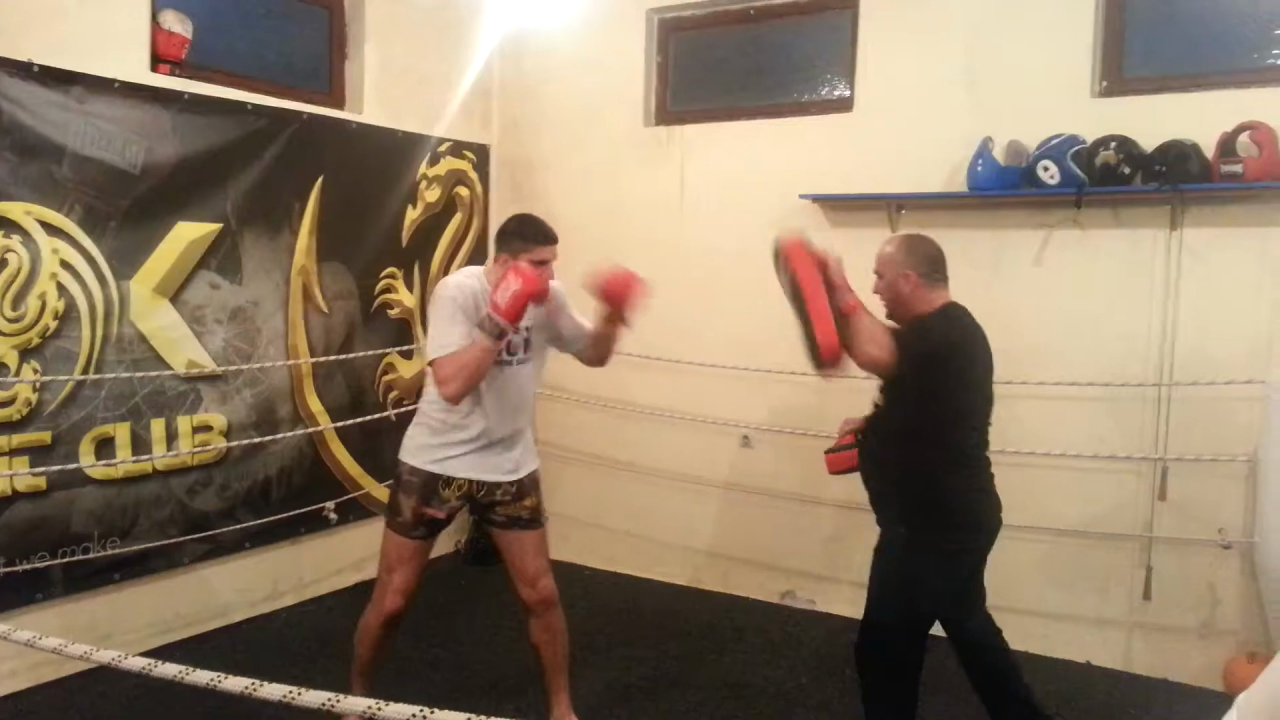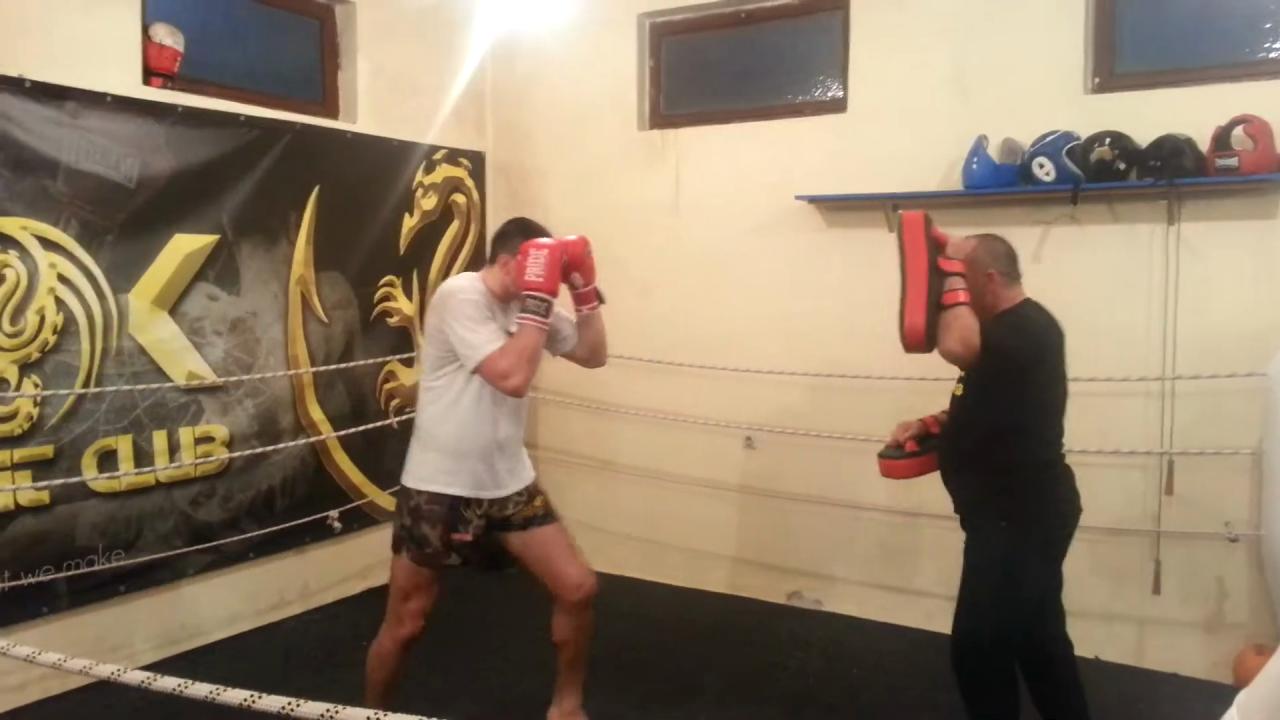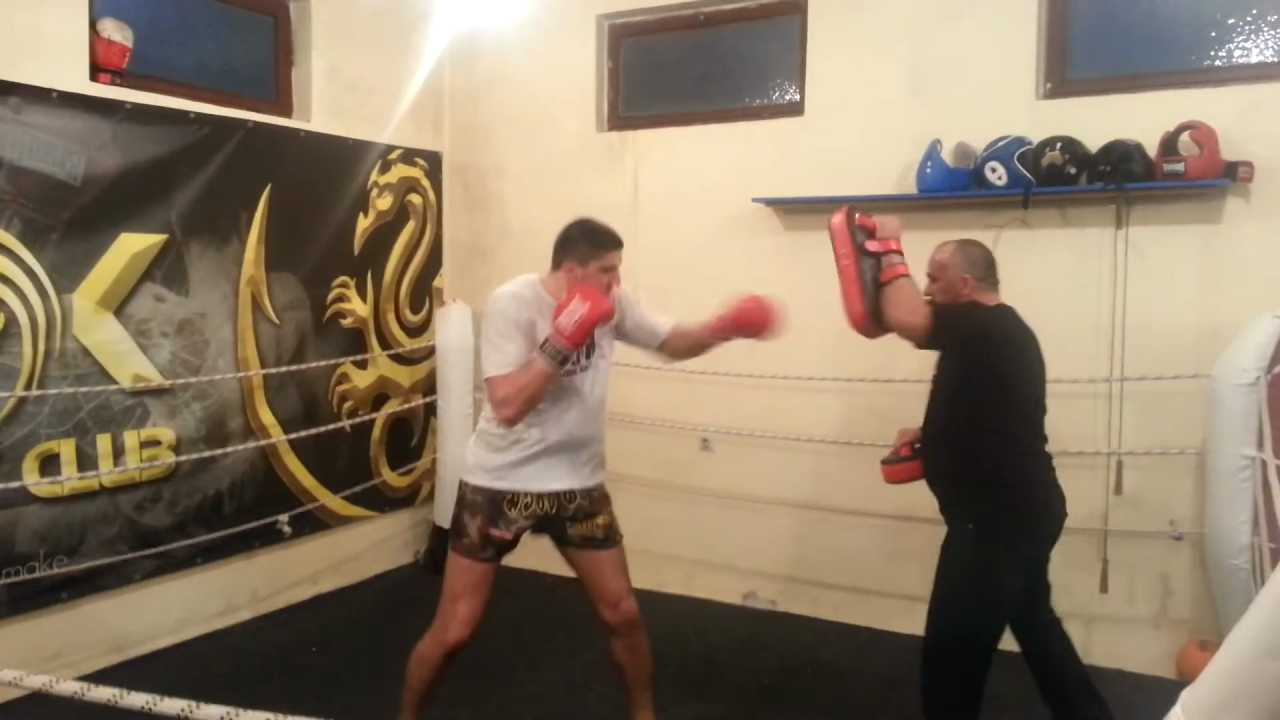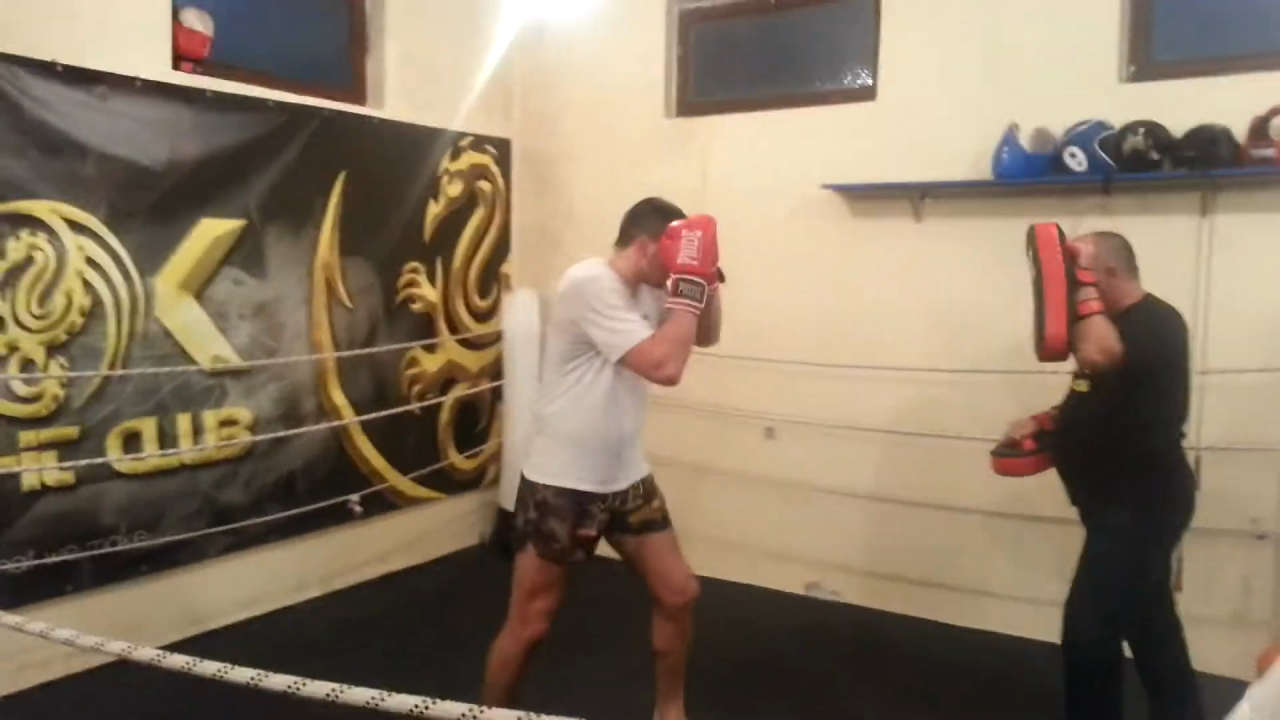
dt=0.5s
person 1, frame 1
left shoulder: (547, 298)
right shoulder: (456, 290)
left elbow: (593, 352)
right elbow: (452, 386)
left wrist: (614, 312)
right wrist: (500, 318)
left hip: (509, 469)
right hip: (433, 464)
left knee: (540, 594)
right knee: (391, 599)
person 1, frame 2
left shoulder: (523, 302)
right shoulder: (460, 297)
left elbow: (593, 354)
right elbow: (514, 378)
left wrist: (584, 287)
right wrist: (538, 299)
left hip: (511, 481)
right hip: (441, 487)
left knee: (578, 589)
right knee: (406, 623)
person 1, frame 3
left shoulder: (611, 301)
right shoulder: (511, 302)
left elbow: (673, 344)
right elbow: (506, 407)
left wrist: (726, 325)
right wrist: (560, 343)
left hip: (577, 485)
right hip: (499, 483)
left knee: (622, 615)
right knee: (453, 630)
person 1, frame 4
left shoulder: (644, 290)
right shoulder: (590, 286)
left elbow: (705, 336)
right elbow: (665, 366)
left wrist: (709, 275)
right wrist: (689, 281)
left hip: (625, 476)
right hip: (562, 482)
left knee: (678, 595)
right knee: (529, 625)
person 2, frame 1
left shoulder: (940, 334)
right shoulder: (952, 328)
left elbow: (874, 355)
left wrist: (840, 288)
right wrist: (873, 422)
left hip: (930, 524)
right hip: (960, 516)
left knee: (885, 646)
right knee: (969, 628)
person 2, frame 2
left shoulder: (1029, 327)
right shoulder: (1006, 329)
left elbow: (956, 346)
right elbow: (989, 409)
left wrist: (951, 275)
right wrist: (930, 425)
left hip: (1021, 518)
right hip: (1020, 514)
left knee: (980, 646)
right knee: (1037, 635)
person 2, frame 3
left shoulder: (981, 327)
right shoulder: (1000, 330)
left elbow: (907, 320)
left wrist: (888, 251)
right wrist: (929, 432)
left hip: (996, 516)
right hip: (1019, 507)
left knee: (955, 644)
right knee: (1033, 621)
person 2, frame 4
left shoulder: (1156, 322)
right shoulder: (1117, 325)
left elbow: (1098, 355)
right elbow: (1100, 402)
left wrist: (1083, 286)
right wrist: (1043, 423)
left hip: (1139, 504)
right hip: (1123, 502)
left knee: (1088, 628)
right knee: (1148, 617)
